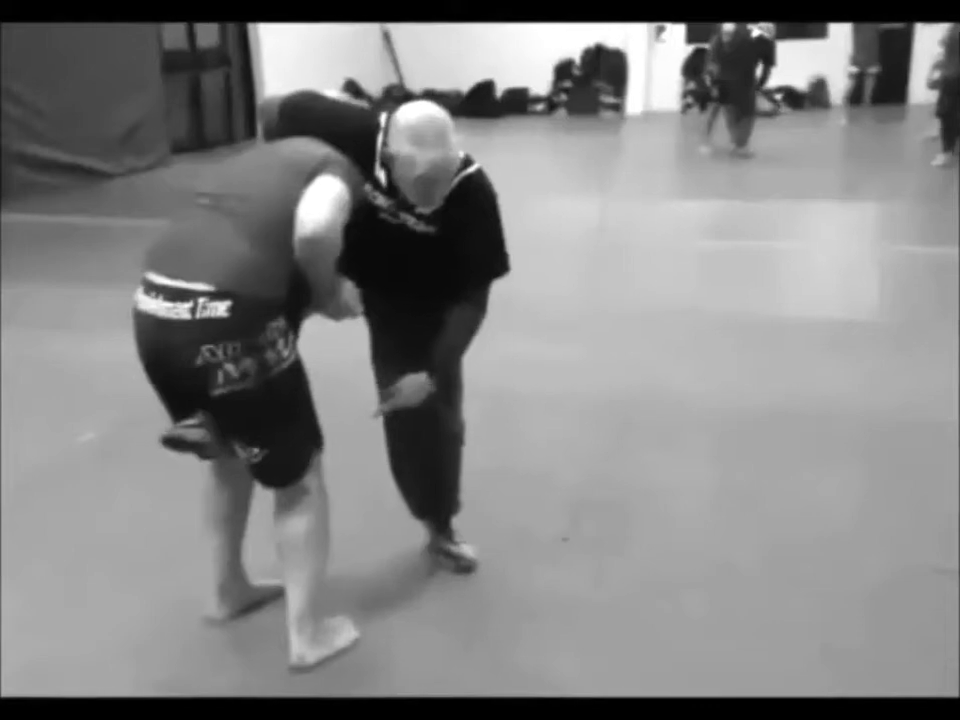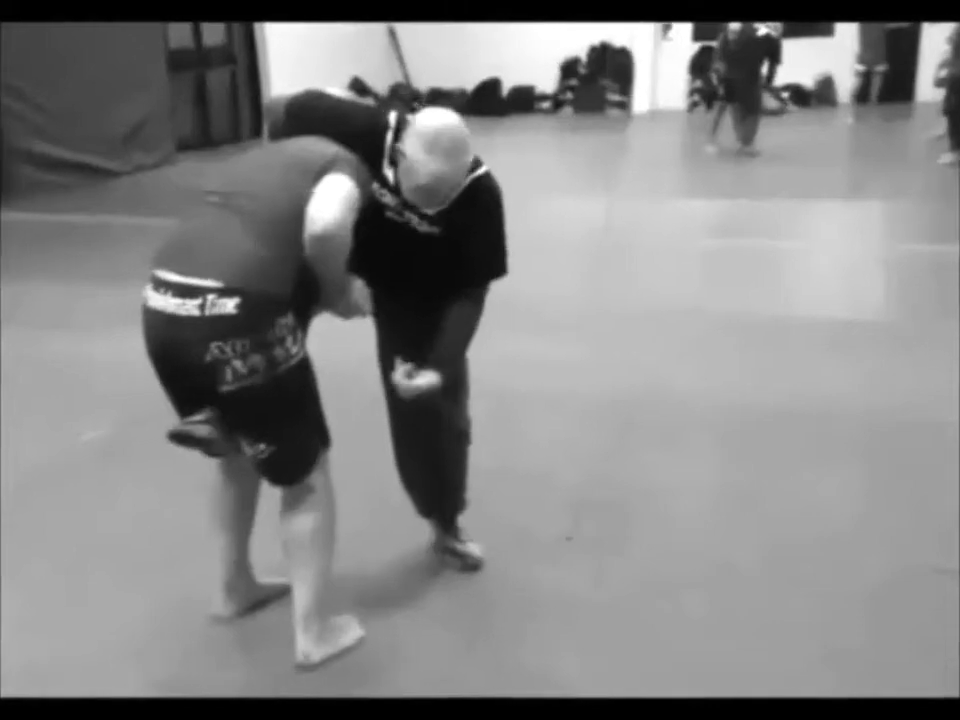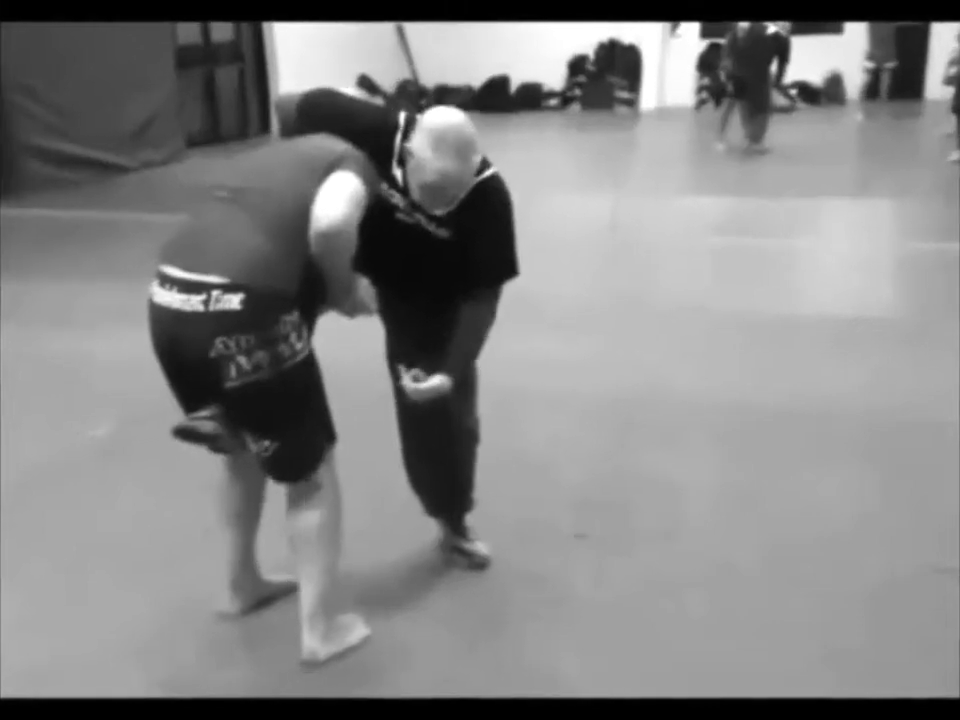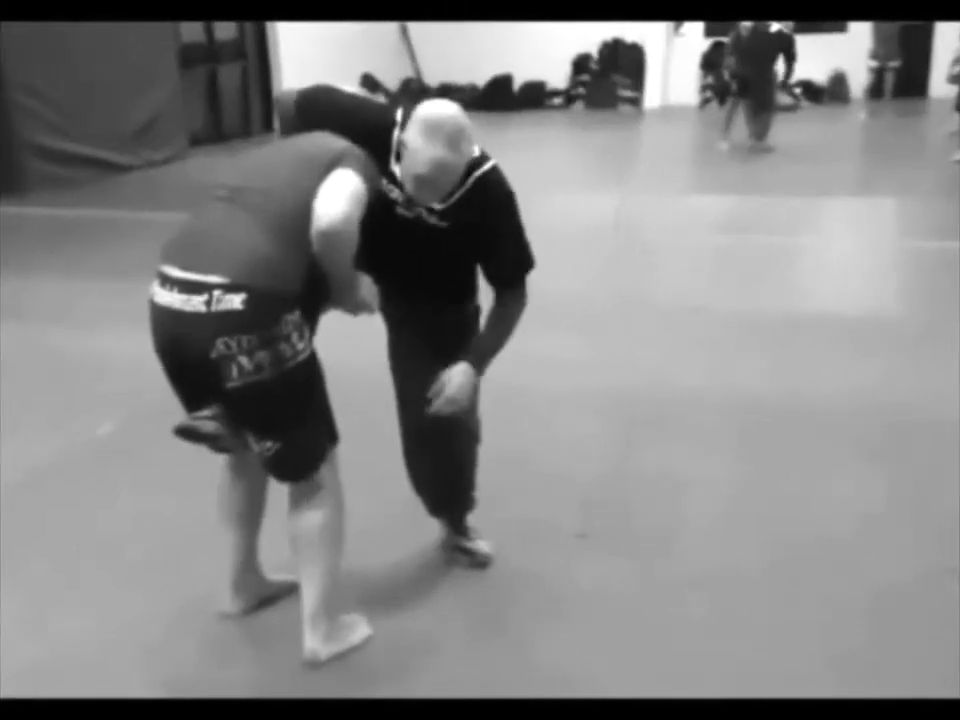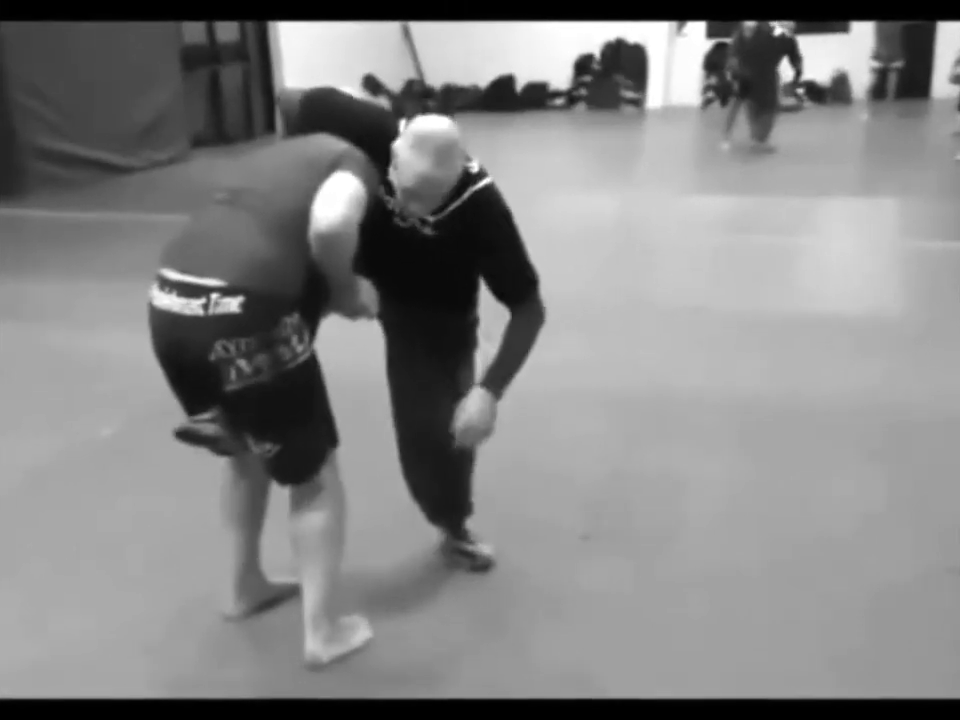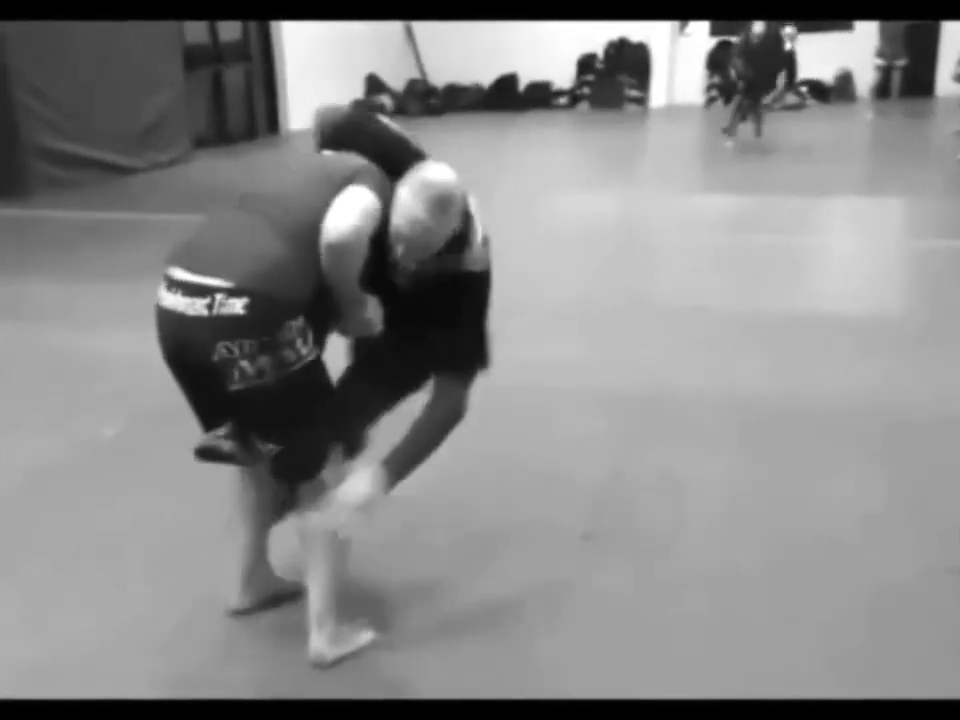
dt=0.3s
person 1, frame 1
left shoulder: (248, 159)
right shoulder: (332, 165)
right elbow: (313, 230)
left wrist: (310, 292)
right wrist: (328, 291)
left hip: (154, 309)
right hip: (227, 317)
left knee: (229, 454)
right knee: (299, 474)
left ankle: (227, 590)
right ankle: (307, 634)
person 1, frame 2
left shoulder: (257, 157)
right shoulder: (342, 164)
right elbow: (324, 228)
left wrist: (318, 289)
right wrist: (337, 290)
left hip: (163, 305)
right hip: (235, 313)
left knee: (237, 451)
right knee: (305, 472)
left ankle: (234, 587)
right ankle: (313, 632)
person 1, frame 3
left shoulder: (268, 154)
right shoulder: (350, 162)
right elbow: (329, 225)
left wrist: (324, 287)
right wrist: (344, 287)
left hip: (169, 301)
right hip: (240, 311)
left knee: (243, 448)
right knee: (310, 469)
left ankle: (240, 585)
right ankle: (319, 629)
person 1, frame 4
left shoulder: (272, 153)
right shoulder: (352, 160)
right elbow: (331, 223)
left wrist: (327, 285)
right wrist: (346, 286)
left hip: (170, 300)
right hip: (242, 310)
left knee: (245, 448)
right knee: (313, 470)
left ankle: (243, 584)
right ankle: (321, 629)
person 1, frame 5
left shoulder: (281, 152)
right shoulder: (352, 163)
right elbow: (328, 226)
left wrist: (330, 291)
right wrist: (347, 288)
left hip: (168, 302)
right hip: (240, 312)
left knee: (249, 450)
right knee: (314, 472)
left ankle: (244, 586)
right ankle: (323, 632)
person 1, frame 6
left shoulder: (319, 169)
right shoulder: (371, 183)
right elbow: (340, 235)
left wrist: (340, 306)
right wrist: (353, 303)
left hip: (174, 302)
right hip: (243, 314)
left knee: (260, 448)
right knee: (317, 469)
left ankle: (252, 581)
right ankle: (328, 633)
person 2, frame 1
left shoulder: (473, 194)
right shoulder: (353, 134)
left elbow: (473, 295)
right elbow: (278, 110)
left wrist: (432, 372)
left hip: (419, 298)
right hip: (340, 262)
left knee: (430, 409)
left ankle: (440, 526)
person 2, frame 2
left shoulder: (480, 195)
right shoulder: (362, 132)
left elbow: (470, 295)
right elbow: (285, 110)
left wrist: (440, 367)
left hip: (422, 296)
right hip: (343, 258)
left knee: (433, 405)
left ankle: (445, 525)
person 2, frame 3
left shoulder: (488, 198)
right shoulder: (372, 132)
left elbow: (482, 297)
right elbow: (296, 108)
left wrist: (451, 372)
left hip: (432, 298)
right hip: (352, 259)
left knee: (445, 409)
left ankle: (454, 523)
person 2, frame 4
left shoulder: (488, 191)
right shoulder: (370, 129)
left elbow: (512, 293)
right elbow: (290, 104)
left wrist: (473, 366)
left hip: (437, 299)
right hip: (353, 258)
left knee: (445, 409)
left ankle: (455, 522)
person 2, frame 5
left shoulder: (482, 207)
right shoulder: (371, 133)
left elbow: (530, 312)
right elbow: (298, 102)
left wrist: (489, 391)
left hip: (435, 305)
right hip: (355, 259)
left knee: (435, 422)
left ankle: (456, 526)
person 2, frame 6
left shoulder: (464, 274)
right shoulder: (384, 157)
left elbow: (452, 399)
right elbow: (331, 121)
left wrist: (382, 475)
left hip: (414, 327)
right hip: (362, 288)
left knee: (344, 412)
